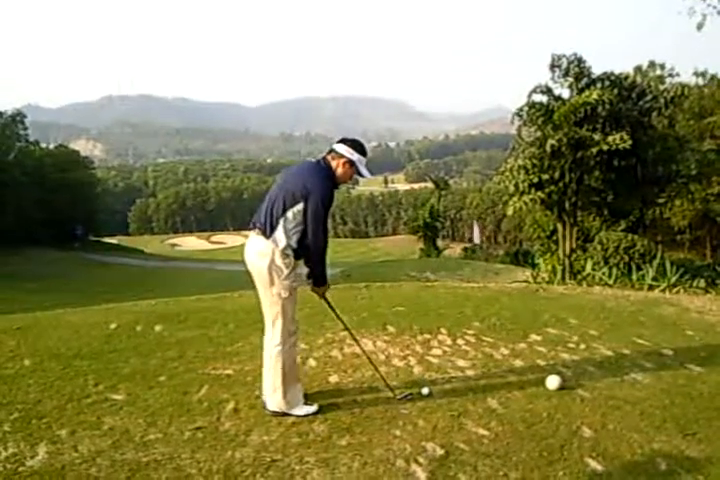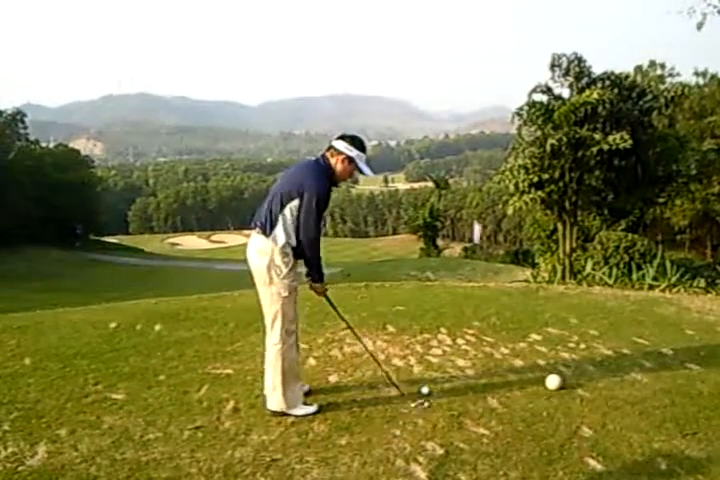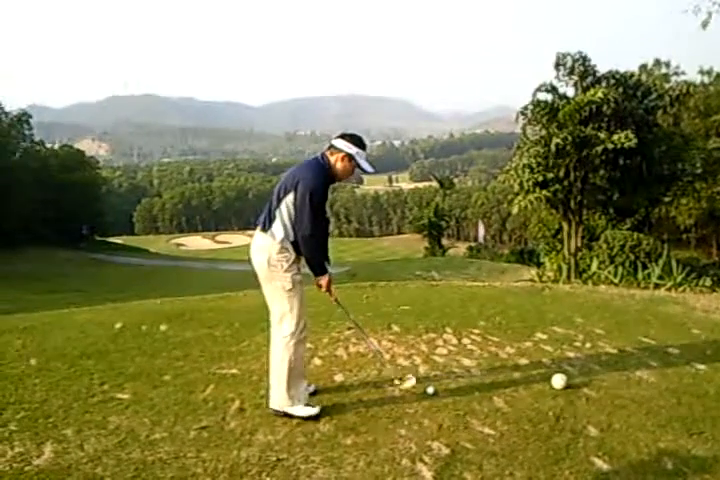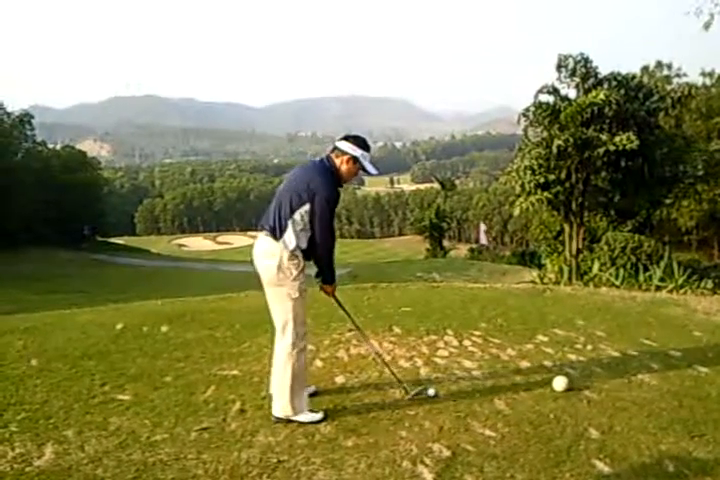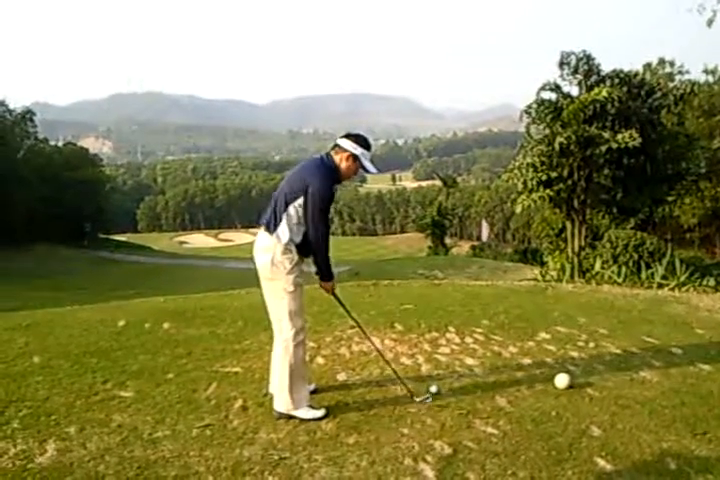
dt=0.4s
person 1, frame 1
left shoulder: (304, 169)
right shoulder: (320, 186)
right elbow: (316, 238)
left wrist: (308, 269)
right wrist: (320, 279)
left hip: (259, 246)
right hip: (273, 255)
left knee: (278, 327)
right knee: (283, 331)
left ankle: (273, 391)
right ankle: (283, 400)
person 1, frame 2
left shoulder: (307, 169)
right shoulder: (317, 182)
right elbow: (308, 235)
left wrist: (312, 270)
right wrist: (317, 276)
left hip: (265, 246)
right hip: (273, 253)
left knee: (284, 325)
right knee: (283, 329)
left ankle: (281, 385)
right ankle: (283, 400)
person 1, frame 3
left shoulder: (315, 173)
right shoulder: (313, 178)
left elbow: (317, 226)
right elbow: (306, 230)
left wrist: (323, 267)
right wrist: (320, 271)
left hip: (277, 250)
right hip: (275, 252)
left knee: (285, 323)
right knee: (292, 326)
left ankle: (286, 384)
right ankle: (286, 398)
person 1, frame 4
left shoulder: (311, 170)
right shoulder: (325, 186)
right elbow: (323, 236)
left wrist: (323, 272)
right wrist: (328, 278)
left hip: (270, 248)
right hip: (282, 257)
left knee: (289, 328)
right knee: (293, 333)
left ankle: (286, 386)
right ankle: (288, 407)
person 1, frame 5
left shoulder: (315, 168)
right shoulder: (321, 180)
left elbow: (310, 226)
right elbow: (316, 231)
left wrist: (322, 269)
right wrist: (326, 275)
left hip: (275, 247)
right hip: (279, 252)
left knee: (288, 323)
right knee: (291, 328)
left ankle: (284, 383)
right ankle: (289, 402)
